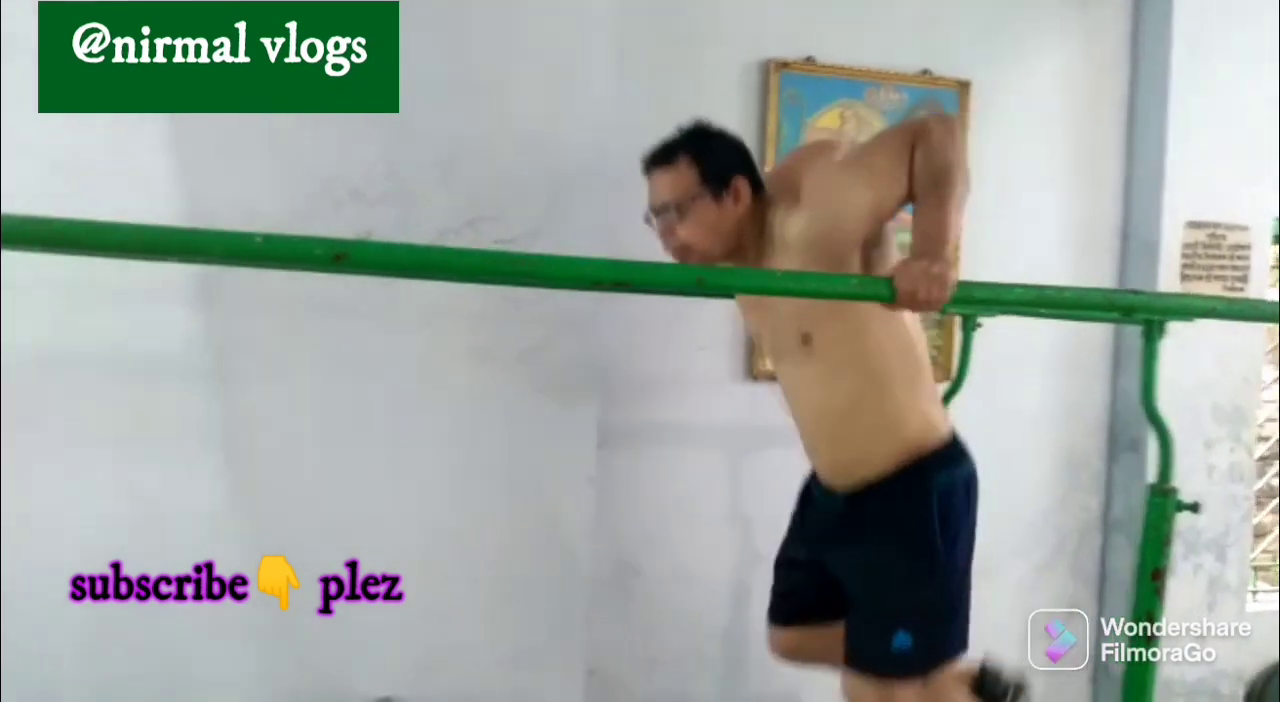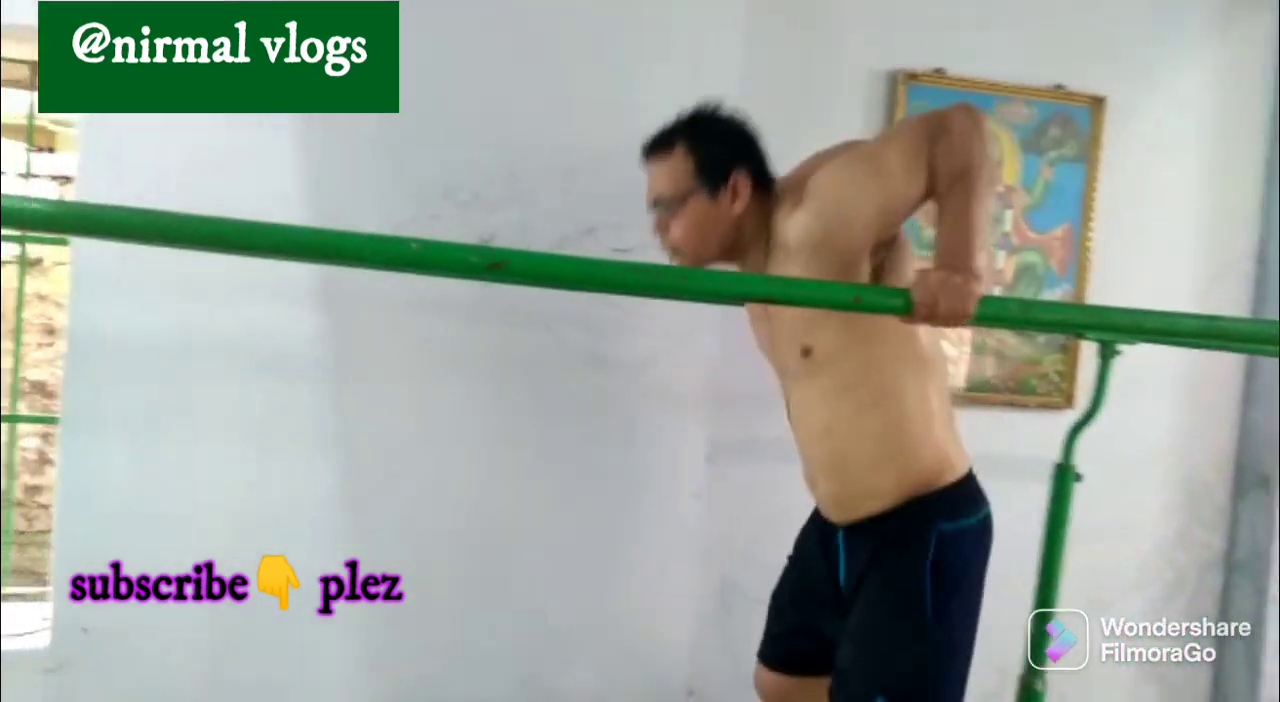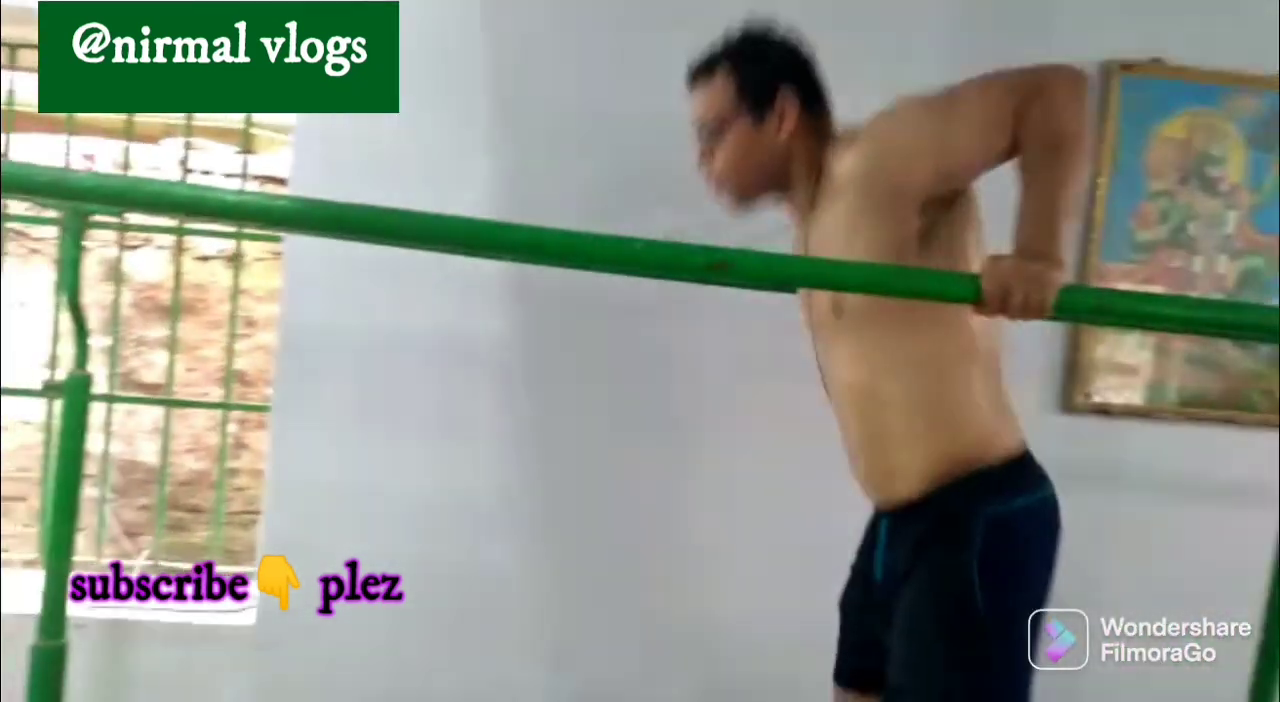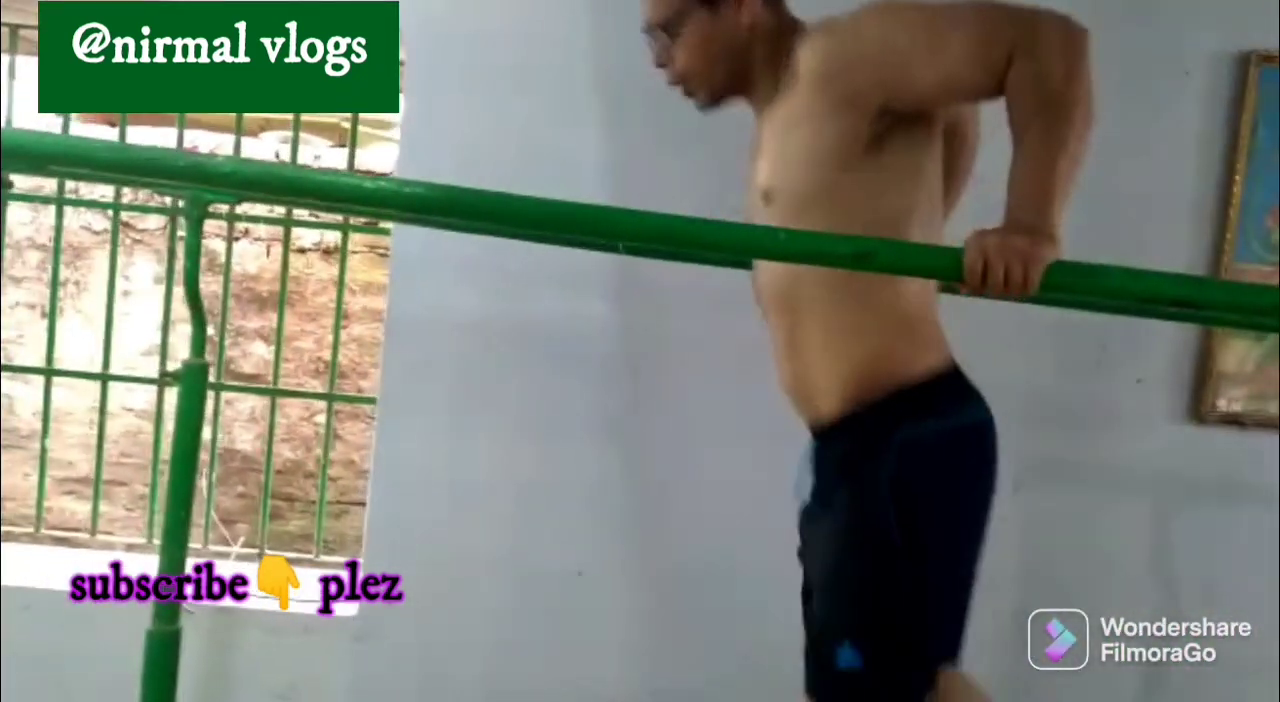
dt=0.7s
person 1, frame 1
left shoulder: (816, 222)
right shoulder: (747, 245)
left elbow: (933, 136)
right elbow: (820, 151)
left wrist: (935, 254)
left hip: (915, 491)
right hip: (834, 493)
right knee: (795, 637)
person 1, frame 2
left shoulder: (818, 223)
right shoulder: (756, 249)
left elbow: (958, 128)
left wrist: (960, 266)
left hip: (921, 533)
right hip: (840, 530)
person 1, frame 3
left shoulder: (871, 168)
right shoulder: (820, 204)
left elbow: (1058, 89)
left wrist: (1038, 254)
left hip: (981, 524)
right hip: (906, 524)
person 1, frame 4
left shoulder: (840, 59)
right shoulder: (789, 102)
right elbow: (950, 124)
left wrist: (1030, 223)
left hip: (909, 445)
right hip: (862, 445)
